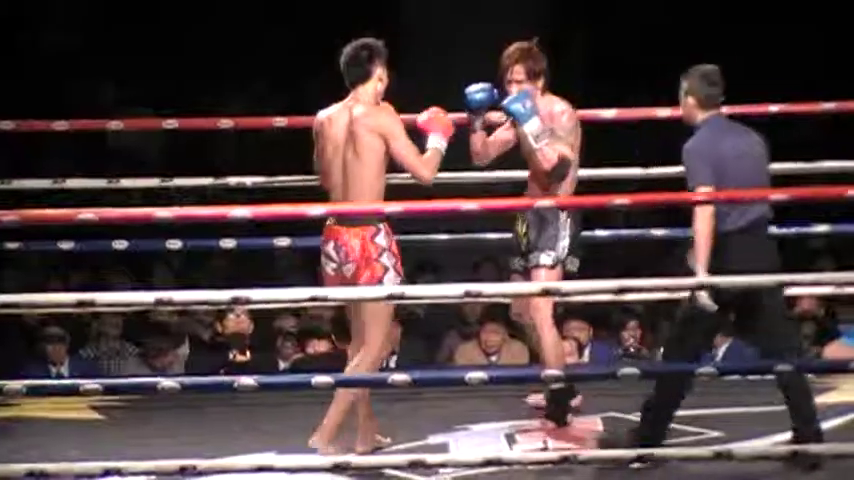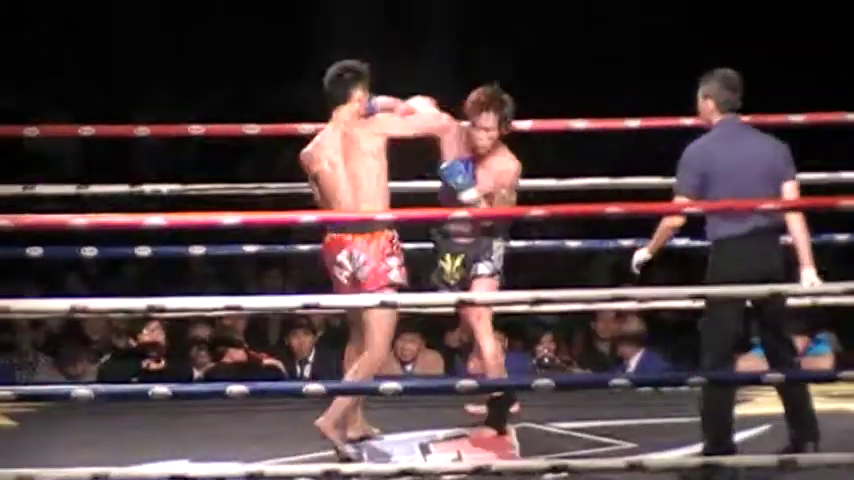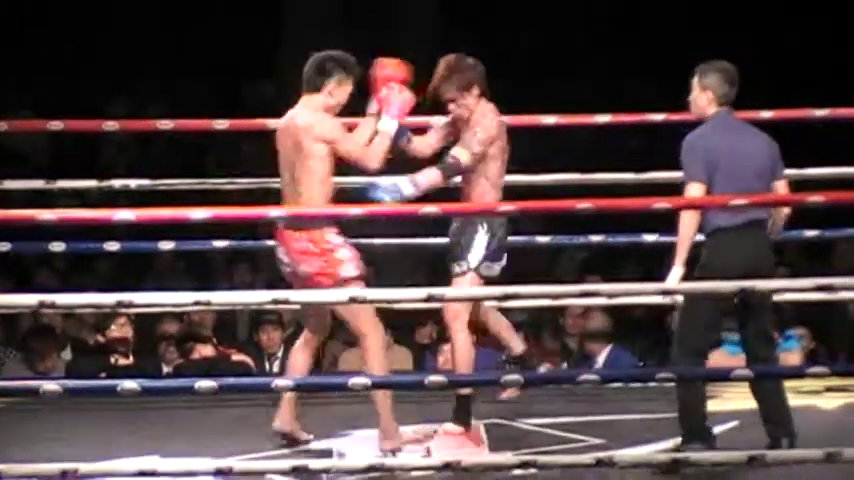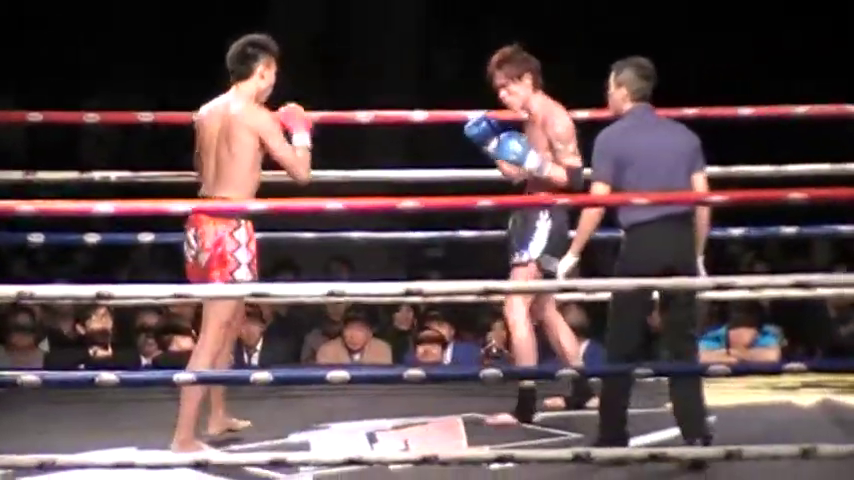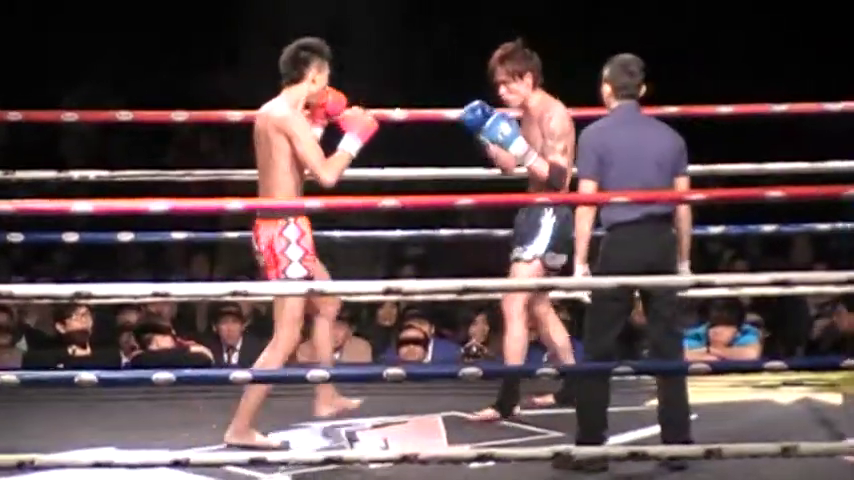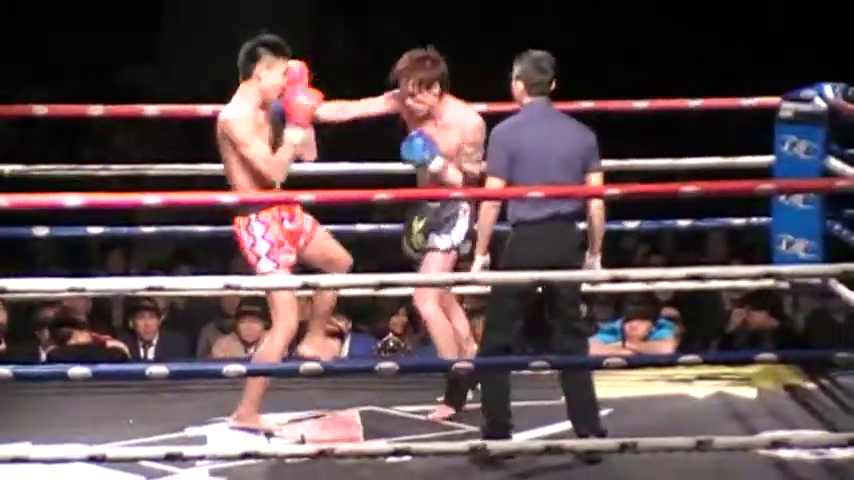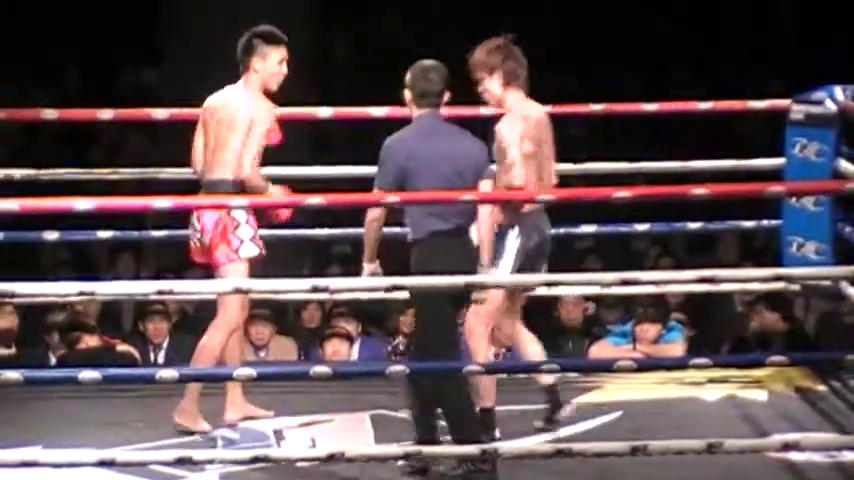
dt=0.7s
person 1, frame 1
left shoulder: (324, 118)
right shoulder: (381, 118)
right elbow: (424, 173)
right wrist: (439, 138)
left hip: (336, 235)
right hip: (368, 236)
left knee: (363, 340)
right knee: (374, 346)
left ankle: (366, 434)
right ankle: (325, 435)
person 1, frame 2
left shoulder: (310, 152)
right shoulder: (373, 128)
right elbow: (439, 124)
right wrist: (422, 109)
left hip: (338, 244)
right hip: (375, 242)
left knee: (364, 335)
right knee: (377, 349)
left ankle: (353, 420)
right ankle: (333, 418)
person 1, frame 3
left shoulder: (296, 121)
right shoulder: (317, 123)
left elbow: (353, 143)
right elbow: (372, 159)
left wrist: (378, 102)
right wrist: (393, 113)
left hip: (292, 239)
right hip: (317, 239)
left knee: (315, 330)
right knee: (373, 336)
left ankle: (285, 417)
right ankle: (389, 432)
person 1, frame 4
left shoulder: (207, 112)
right shoulder: (256, 116)
right elbow: (301, 173)
right wrist: (300, 132)
left hip: (204, 223)
right hip: (230, 229)
left knee: (229, 325)
right knee: (213, 337)
left ankle: (218, 416)
right ankle: (184, 437)
person 1, frame 5
left shoulder: (268, 113)
right shoulder: (289, 116)
right elbow: (326, 176)
left wrist: (318, 124)
right wrist: (354, 138)
left hip: (279, 225)
right hip: (286, 228)
left knee: (328, 305)
right knee: (285, 337)
left ankle: (327, 398)
right ankle: (241, 425)
person 1, frame 6
left shoulder: (264, 110)
right shoulder: (234, 117)
left elbow: (308, 153)
right elbow: (274, 172)
left wrist: (299, 118)
right wrist: (296, 126)
left hip: (282, 212)
right hip: (258, 221)
left knee: (341, 261)
right knee: (285, 322)
left ankle: (314, 340)
right ankle: (246, 412)
person 1, frame 7
left shoulder: (217, 102)
right shoulder: (261, 108)
left elbow: (218, 162)
right elbow: (246, 175)
right wrist: (276, 193)
left hip: (217, 209)
right hip: (228, 211)
left knee: (235, 310)
right knee: (230, 316)
left ankle: (235, 402)
right ankle: (187, 408)
person 2, frame 1
left shoulder: (699, 147)
right shoulder: (753, 139)
left elbow: (705, 212)
left wrist: (701, 272)
left hip: (729, 255)
right hip: (763, 249)
left knee: (683, 347)
right knee: (782, 349)
left ankle: (647, 436)
right ankle: (809, 440)
person 2, frame 2
left shoulder: (699, 151)
right shoulder: (774, 146)
left elbow: (677, 216)
right elbow: (793, 209)
left wrist: (648, 249)
right wrist: (807, 266)
left hip: (730, 257)
right hip: (770, 253)
left knee: (718, 358)
right knee: (781, 349)
right ankle: (805, 438)
person 2, frame 3
left shoulder: (698, 140)
right shoulder: (763, 141)
left elbow: (692, 206)
right elbow: (783, 206)
left wrist: (679, 263)
left hip: (721, 249)
right hip: (759, 249)
left knee: (689, 346)
right knee: (760, 346)
left ankle: (696, 436)
right ankle: (782, 436)
person 2, frame 4
left shoulder: (612, 137)
right shoulder: (684, 135)
left elbow: (597, 204)
right elbow: (703, 200)
left wrist: (572, 253)
right wrist: (698, 255)
left hip: (641, 244)
right hip: (681, 242)
left knee: (623, 346)
right knee: (683, 344)
left ankle: (612, 439)
right ankle: (696, 435)
person 2, frame 5
left shoulder: (595, 135)
right shoulder: (669, 136)
left elbow: (587, 203)
right elbow: (682, 205)
left wrist: (580, 260)
right wrist: (683, 259)
left hip: (620, 244)
right hip: (660, 243)
left knee: (598, 347)
right knee: (667, 344)
left ankle: (591, 446)
right ankle: (677, 442)
person 2, frame 6
left shoulder: (506, 132)
right shoulder: (582, 133)
left elbow: (492, 199)
right elbow: (596, 201)
left wrist: (481, 252)
right wrist: (595, 251)
left hip: (525, 241)
right hip: (566, 240)
left knee: (496, 340)
right knee: (571, 340)
left ankle: (497, 436)
right ankle: (589, 435)
person 2, frame 7
left shoulder: (399, 145)
right shoulder: (472, 145)
left elbow: (376, 213)
left wrist: (369, 260)
right wrist: (482, 270)
left hip: (430, 256)
right hip: (462, 254)
left knee: (438, 357)
right knee: (422, 351)
right ankle: (424, 446)
person 3, frame 1
left shoulder: (561, 113)
right shoulder: (517, 116)
left elbow: (557, 172)
right elbow: (480, 155)
left wrist: (531, 125)
right wrist: (476, 118)
left hip: (555, 218)
right hip: (532, 215)
left knee: (538, 310)
right knee: (523, 311)
left ankle: (557, 408)
right ankle: (565, 383)
person 3, frame 2
left shoulder: (508, 166)
right shoulder: (453, 134)
left elbow: (494, 221)
left wrist: (468, 192)
left hip: (483, 243)
right hip: (449, 241)
left knee: (480, 322)
right knee: (470, 321)
left ankle: (498, 414)
right ankle: (503, 396)
person 3, frame 3
left shoulder: (486, 124)
right shoulder: (466, 116)
left elbow: (448, 170)
right elbow: (427, 145)
left wrist: (398, 189)
right wrist: (398, 132)
left hip: (482, 225)
right hip: (473, 221)
left knee: (456, 315)
right knee: (475, 308)
left ankle: (462, 415)
right ankle: (522, 358)
person 3, frame 4
left shoulder: (555, 118)
right shoulder: (529, 119)
left elbow: (574, 178)
right elbow: (515, 174)
left wrist: (533, 161)
right wrist: (491, 145)
left hip: (545, 219)
right hip: (530, 217)
left knee: (515, 310)
right knee: (542, 310)
left ankle: (525, 405)
person 3, frame 5
left shoulder: (553, 115)
right shoulder: (530, 116)
left elbow: (557, 178)
right elbow: (508, 167)
left wrist: (518, 146)
right wrist: (484, 133)
left hip: (549, 216)
right hip: (540, 215)
left knee: (514, 305)
right knee: (537, 306)
left ankle: (506, 400)
person 3, frame 6
left shoulder: (468, 123)
right shoulder: (403, 102)
left elbow: (472, 183)
right elbow: (350, 110)
left wrist: (436, 163)
left hip: (454, 210)
right hip: (424, 206)
left knee: (424, 298)
right knee: (442, 298)
left ankle: (456, 390)
person 3, frame 7
left shoulder: (510, 124)
right shoulder: (540, 116)
left elbow: (516, 187)
left wrist: (483, 212)
left hip: (515, 230)
right hip: (536, 226)
left knee: (474, 330)
right knee: (508, 323)
left ankle: (486, 424)
right ankle: (554, 398)
